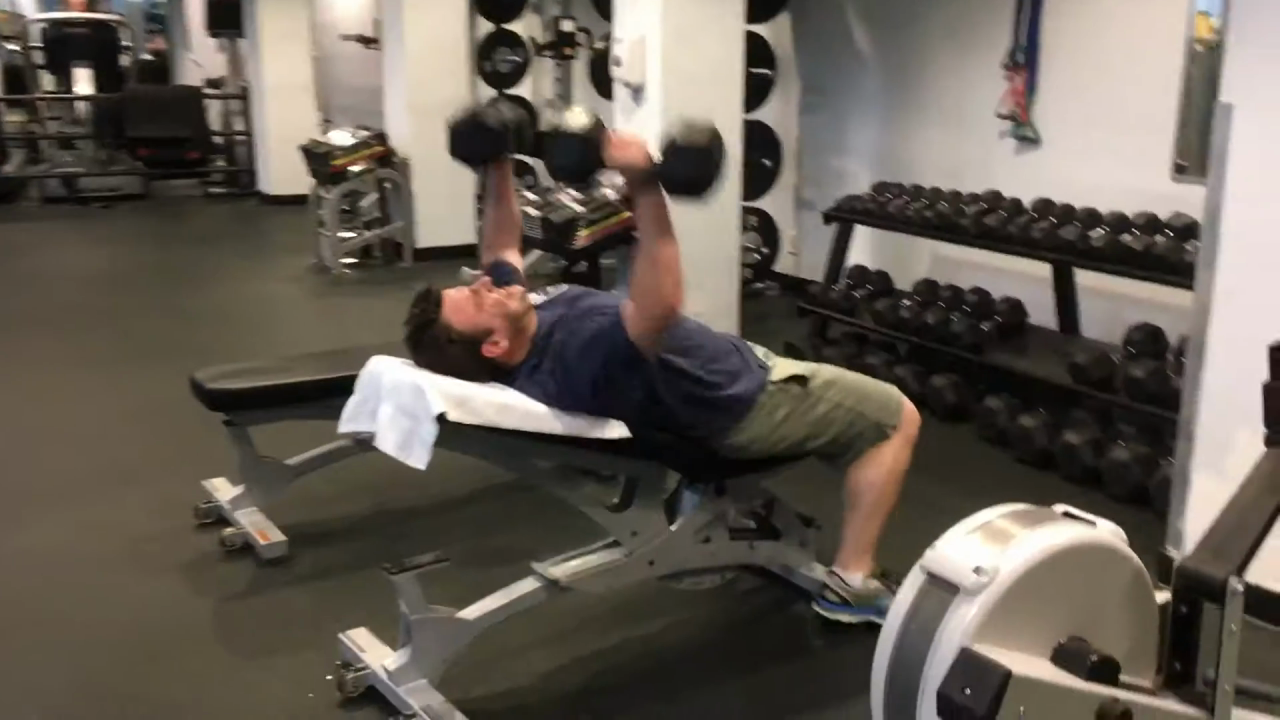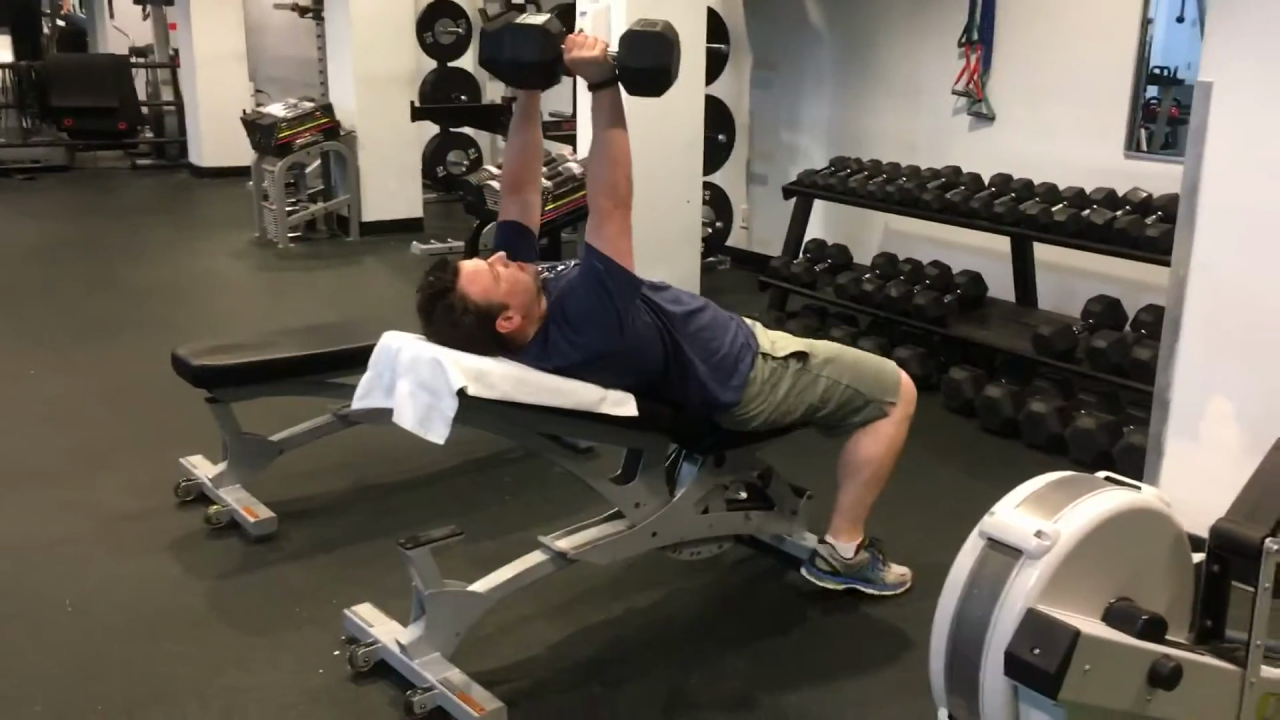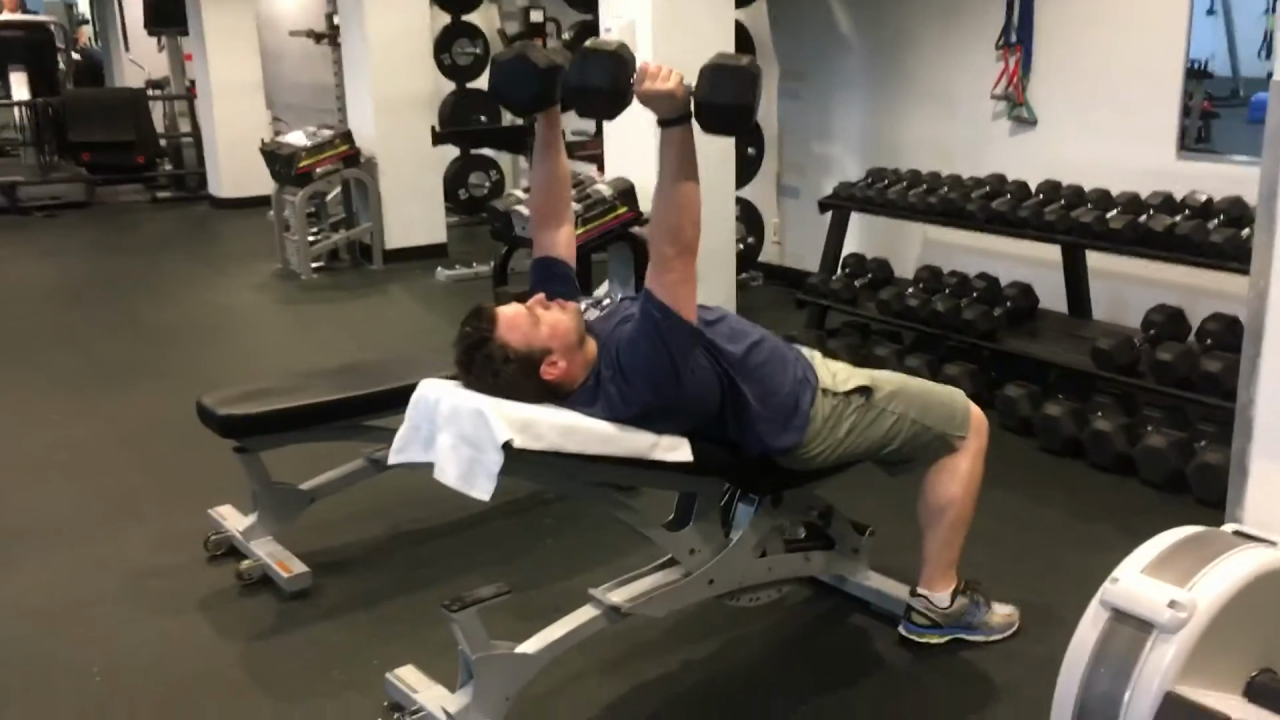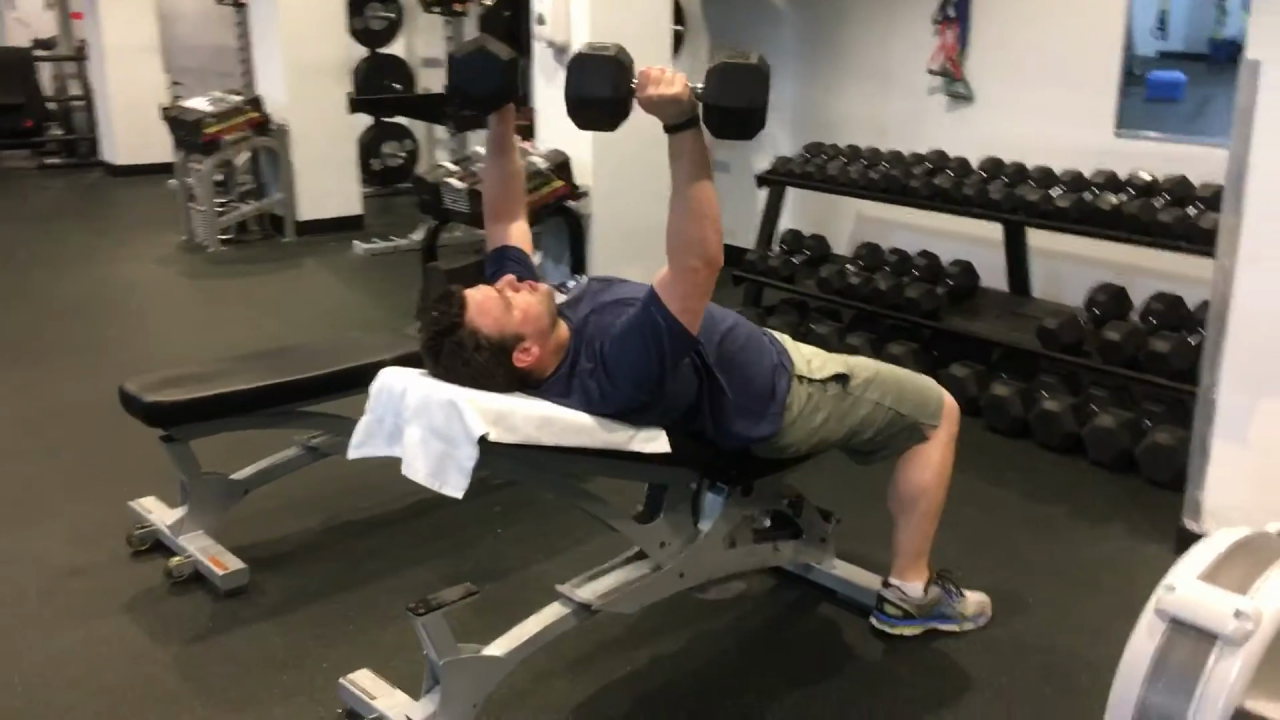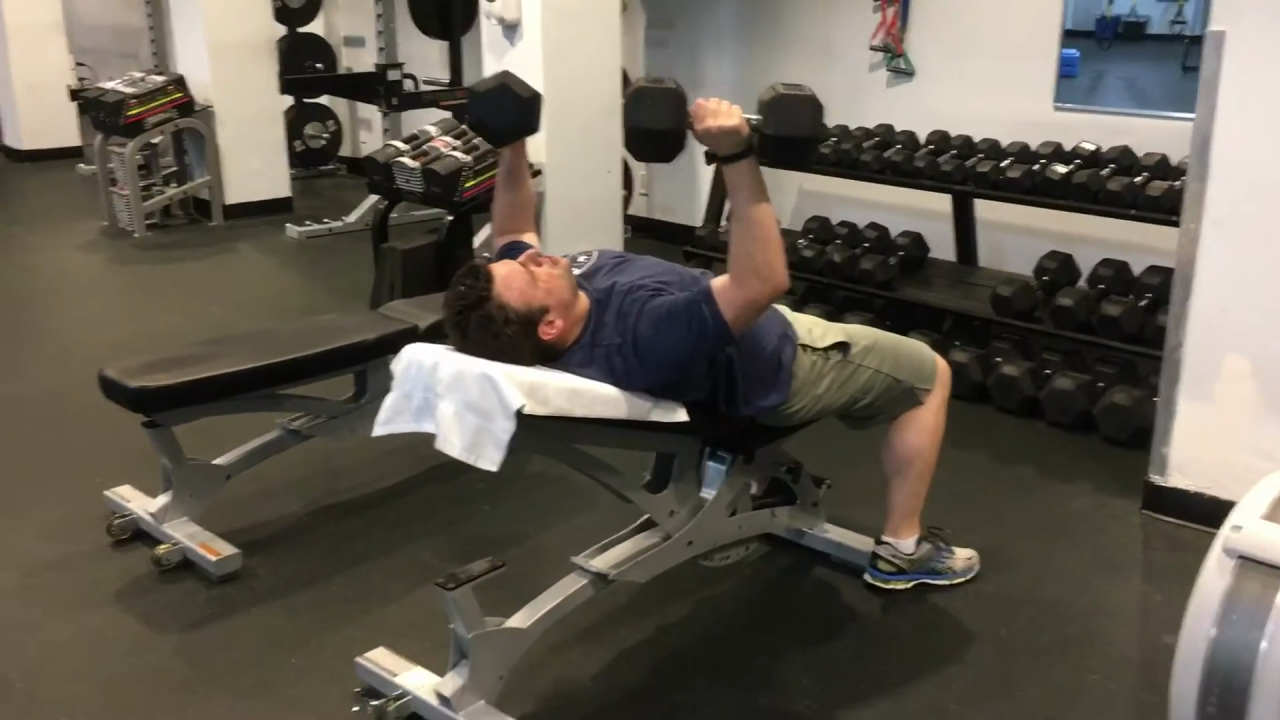
dt=1s
person 1, frame 1
left shoulder: (511, 320)
right shoulder: (569, 366)
left elbow: (500, 250)
right elbow: (661, 305)
left wrist: (498, 169)
right wrist: (643, 183)
right hip: (741, 401)
right knee: (897, 417)
right ankle: (850, 585)
person 1, frame 2
left shoulder: (507, 291)
right shoulder: (586, 332)
left elbow: (520, 191)
right elbow: (611, 207)
left wrist: (529, 91)
right wrist: (603, 83)
left hip: (716, 341)
right hip: (741, 375)
right knee: (895, 391)
right ankle: (842, 553)
person 1, frame 3
left shoulder: (552, 328)
right shoulder: (633, 380)
left elbow: (552, 225)
right elbow: (674, 253)
left wrist: (548, 117)
right wrist: (674, 119)
right hip: (799, 408)
right knee: (966, 423)
right ankle: (937, 602)
person 1, frame 4
left shoulder: (511, 318)
right shoulder: (611, 367)
left elbow: (506, 219)
right elbow: (698, 262)
left wrist: (501, 115)
right wrist: (681, 124)
right hip: (770, 394)
right knee: (937, 411)
right ankle: (910, 592)
person 1, frame 5
left shoulder: (527, 305)
right shoulder: (635, 339)
left elbow: (510, 232)
right elbow: (763, 282)
left wrist: (512, 141)
right wrist: (734, 153)
left hip: (736, 341)
right hip: (775, 362)
right knee: (929, 374)
right ankle: (902, 549)
